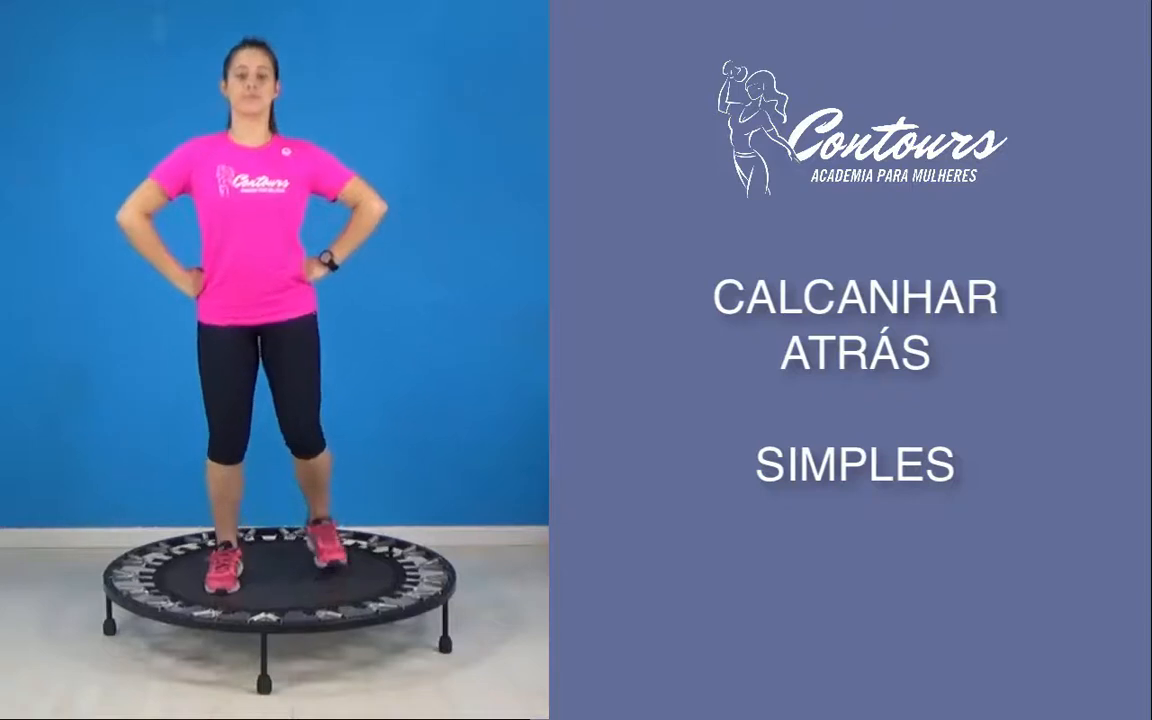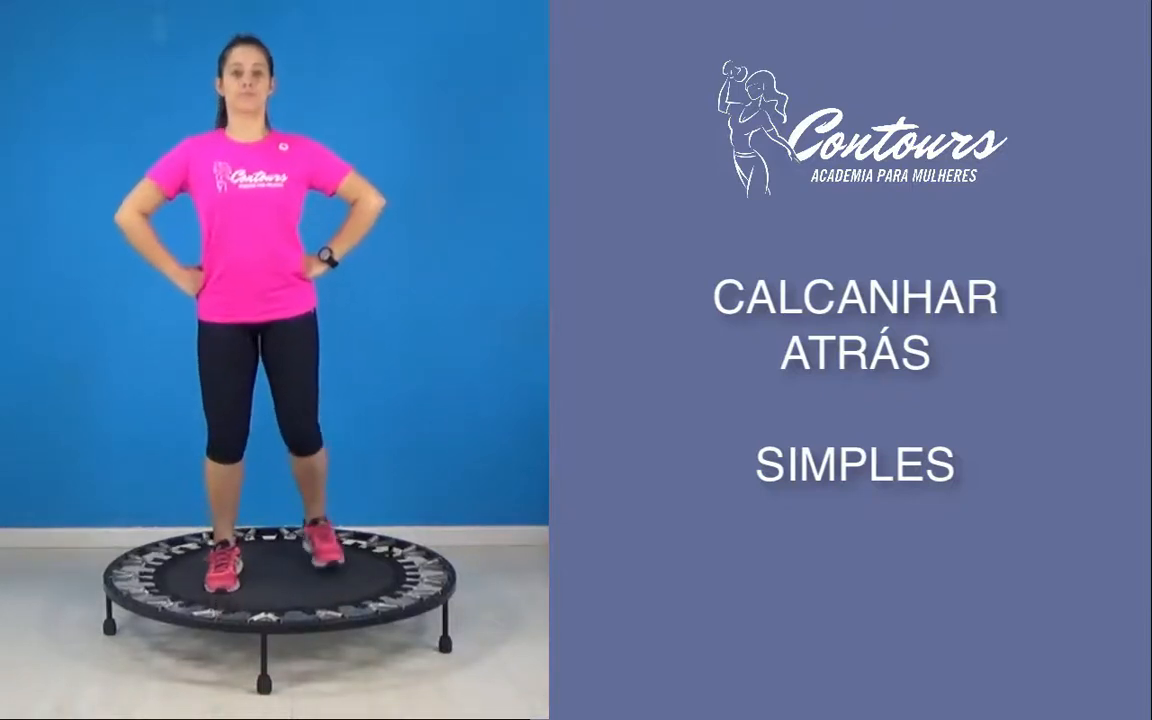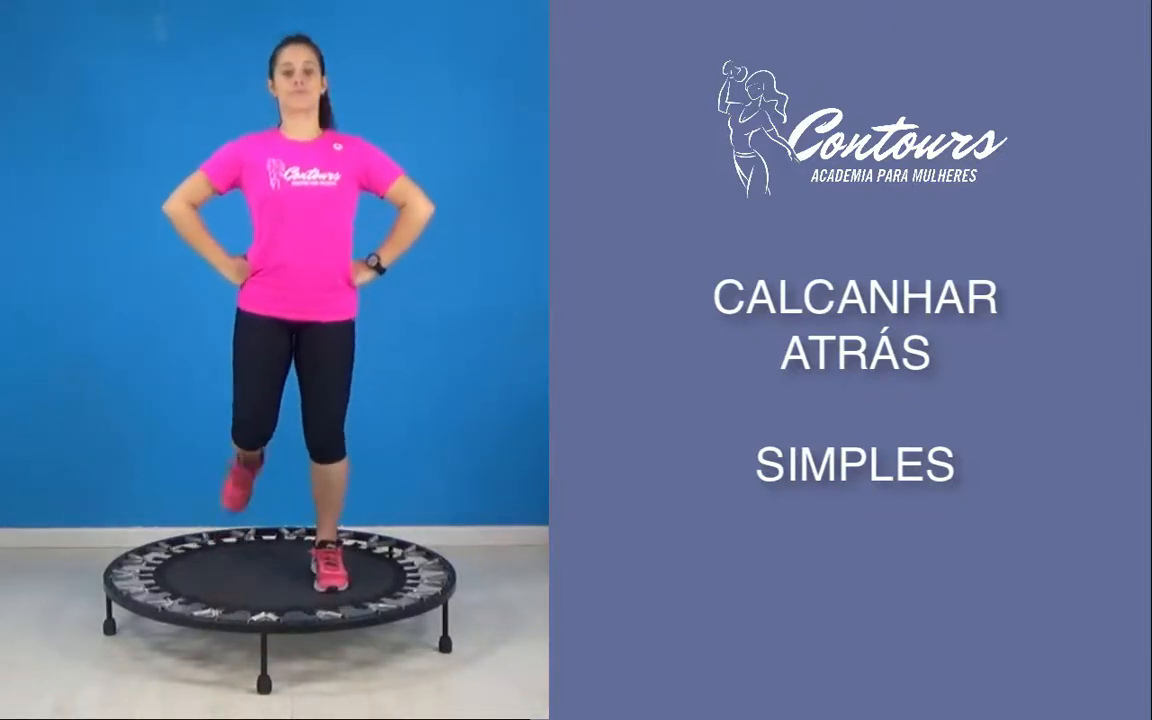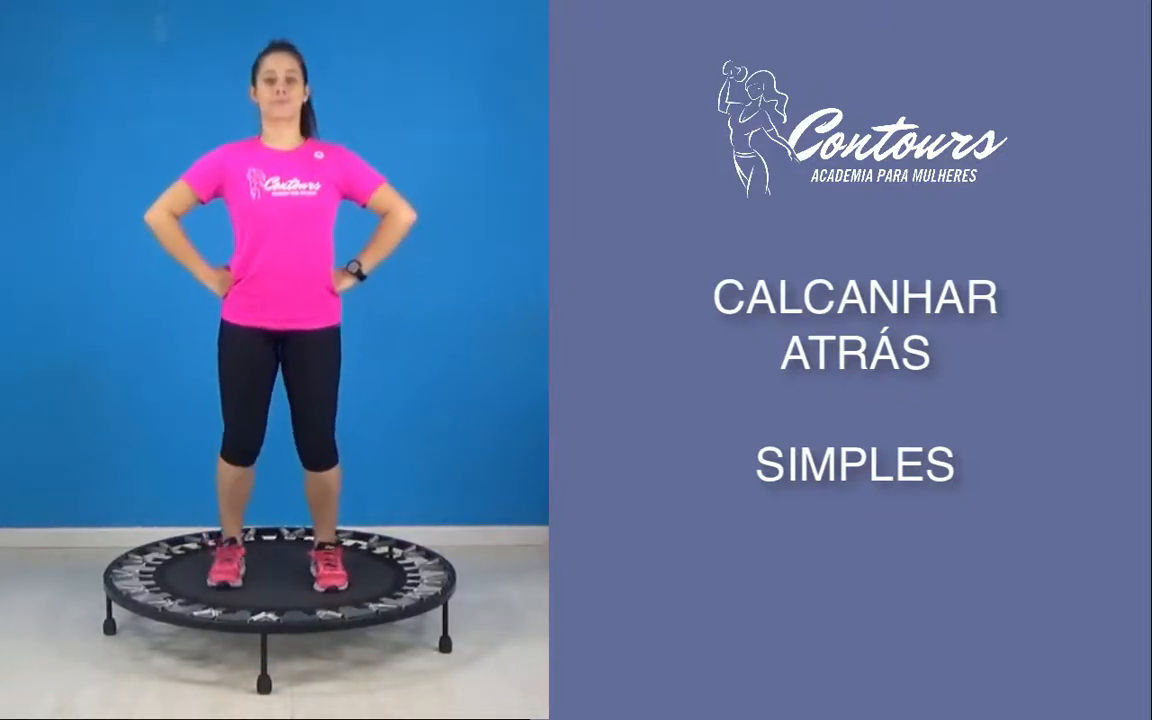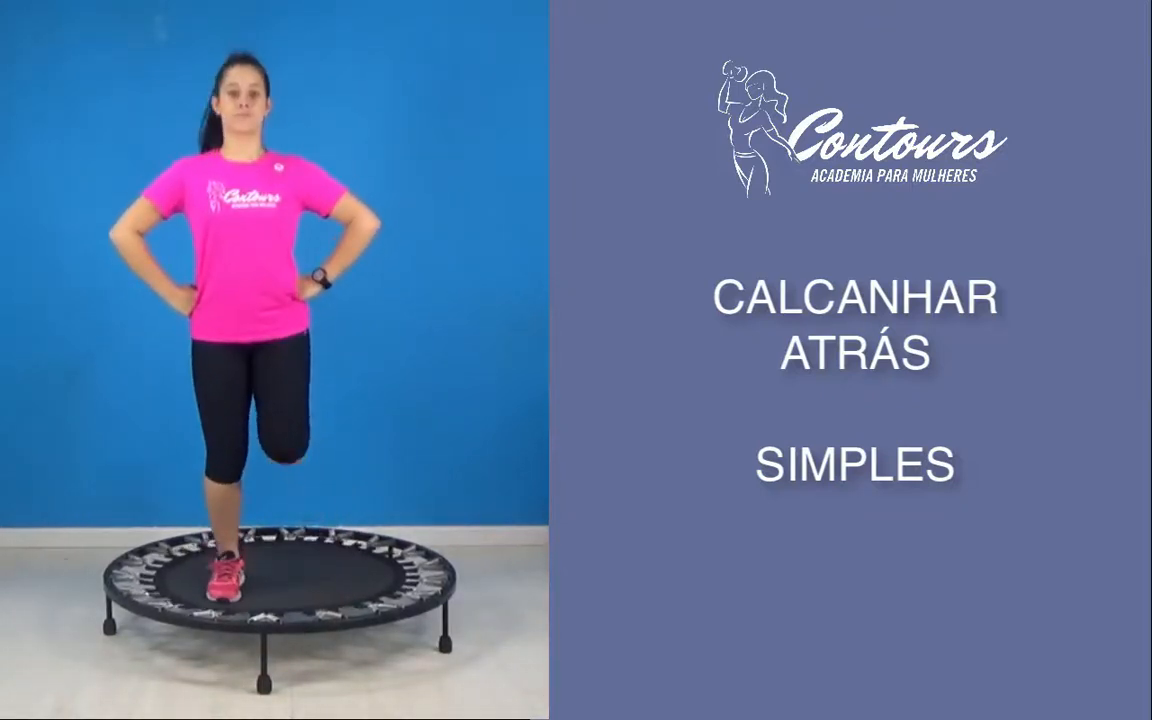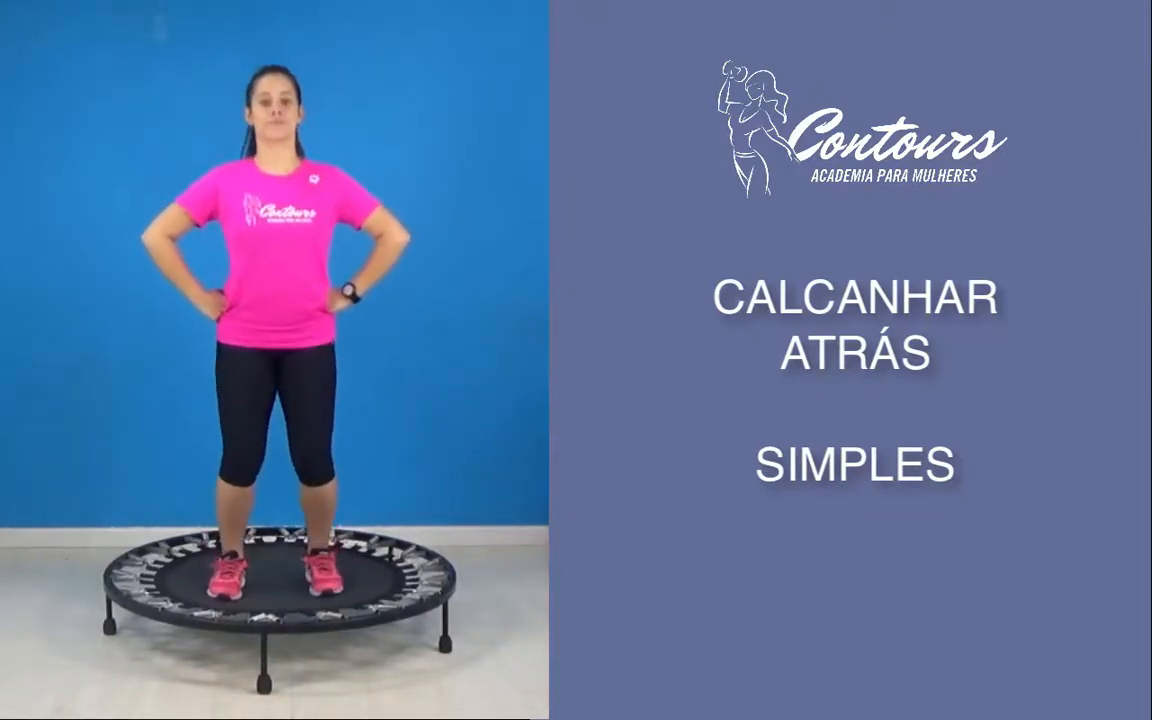
dt=0.5s
person 1, frame 1
left shoulder: (304, 157)
right shoulder: (197, 155)
left elbow: (372, 205)
right elbow: (131, 215)
left wrist: (327, 262)
right wrist: (180, 276)
left hip: (291, 316)
right hip: (221, 320)
left knee: (303, 432)
right knee: (226, 438)
left ankle: (321, 524)
right ankle: (226, 549)
person 1, frame 2
left shoulder: (301, 152)
right shoulder: (194, 153)
left elbow: (370, 200)
right elbow: (129, 214)
left wrist: (327, 260)
right wrist: (180, 275)
left hip: (291, 314)
right hip: (222, 318)
left knee: (301, 430)
right knee: (225, 437)
left ankle: (318, 525)
right ankle: (224, 548)
person 1, frame 3
left shoulder: (354, 153)
right shoulder: (247, 151)
left elbow: (419, 207)
right elbow: (178, 205)
left wrist: (374, 265)
right wrist: (225, 265)
left hip: (331, 316)
right hip: (262, 313)
left knee: (326, 436)
right knee: (251, 430)
left ankle: (328, 547)
right ankle: (246, 464)
person 1, frame 4
left shoulder: (335, 161)
right shoulder: (229, 160)
left elbow: (401, 214)
right elbow: (160, 215)
left wrist: (355, 271)
right wrist: (209, 276)
left hip: (315, 325)
right hip: (245, 323)
left knee: (317, 443)
right knee: (241, 440)
left ankle: (326, 548)
right ankle: (230, 545)
person 1, frame 5
left shoulder: (295, 173)
right shoulder: (189, 173)
left elbow: (365, 222)
right elbow: (125, 233)
left wrist: (320, 279)
right wrist: (173, 293)
left hip: (284, 333)
right hip: (215, 336)
left knee: (285, 445)
right knee: (225, 455)
left ankle: (282, 426)
right ankle: (227, 558)
person 1, frame 6
left shoulder: (329, 183)
right shoulder: (224, 181)
left elbow: (395, 236)
right elbow: (157, 236)
left wrist: (349, 293)
right wrist: (202, 298)
left hip: (310, 344)
right hip: (241, 343)
left knee: (314, 460)
right knee: (241, 459)
left ankle: (321, 553)
right ankle: (230, 557)
